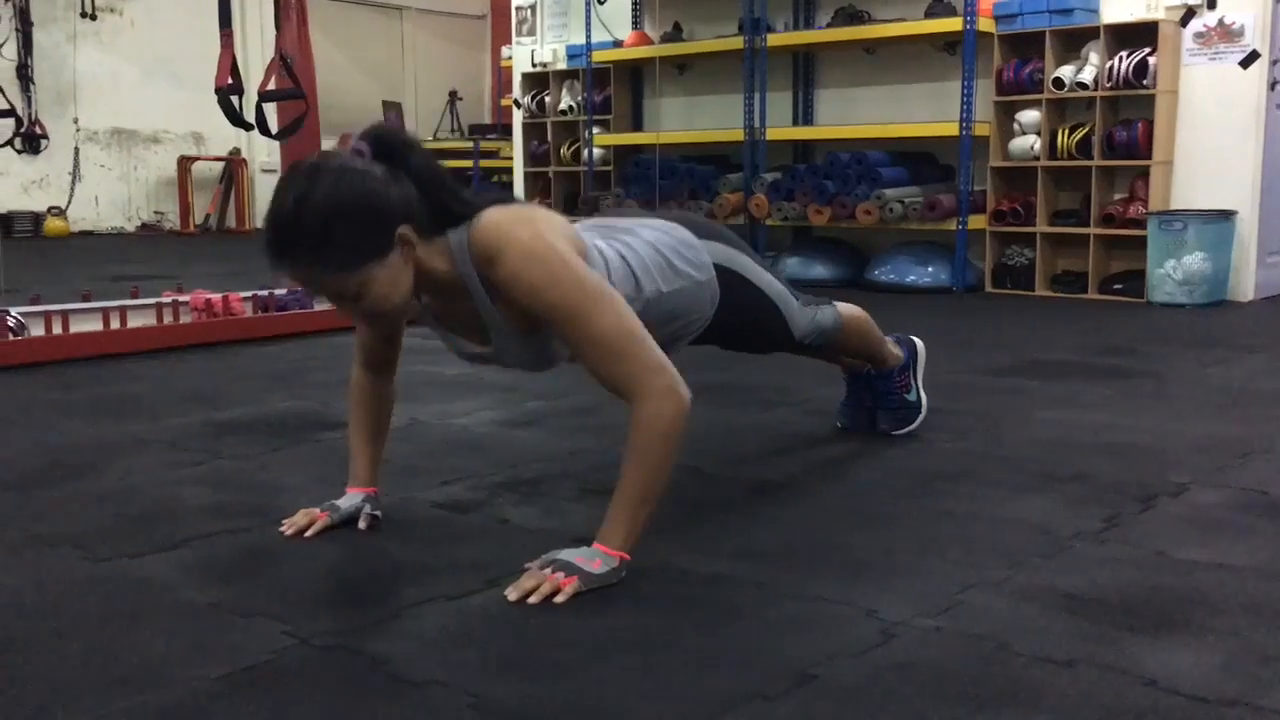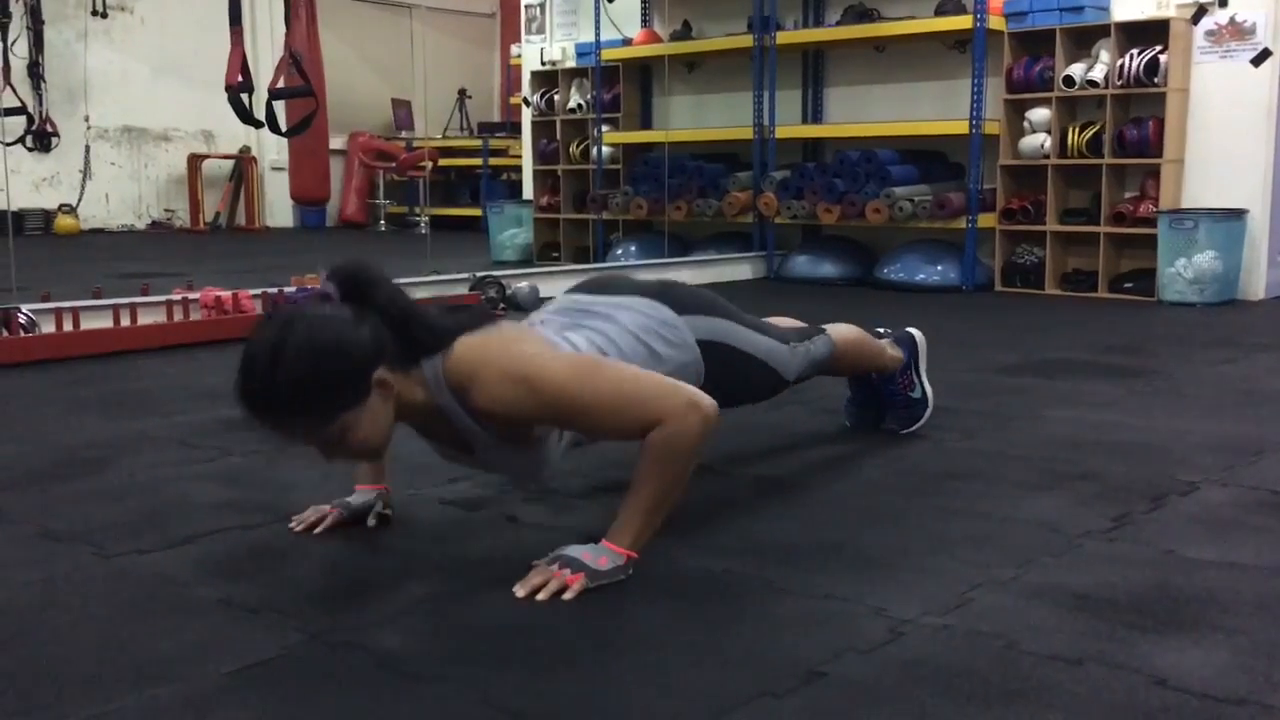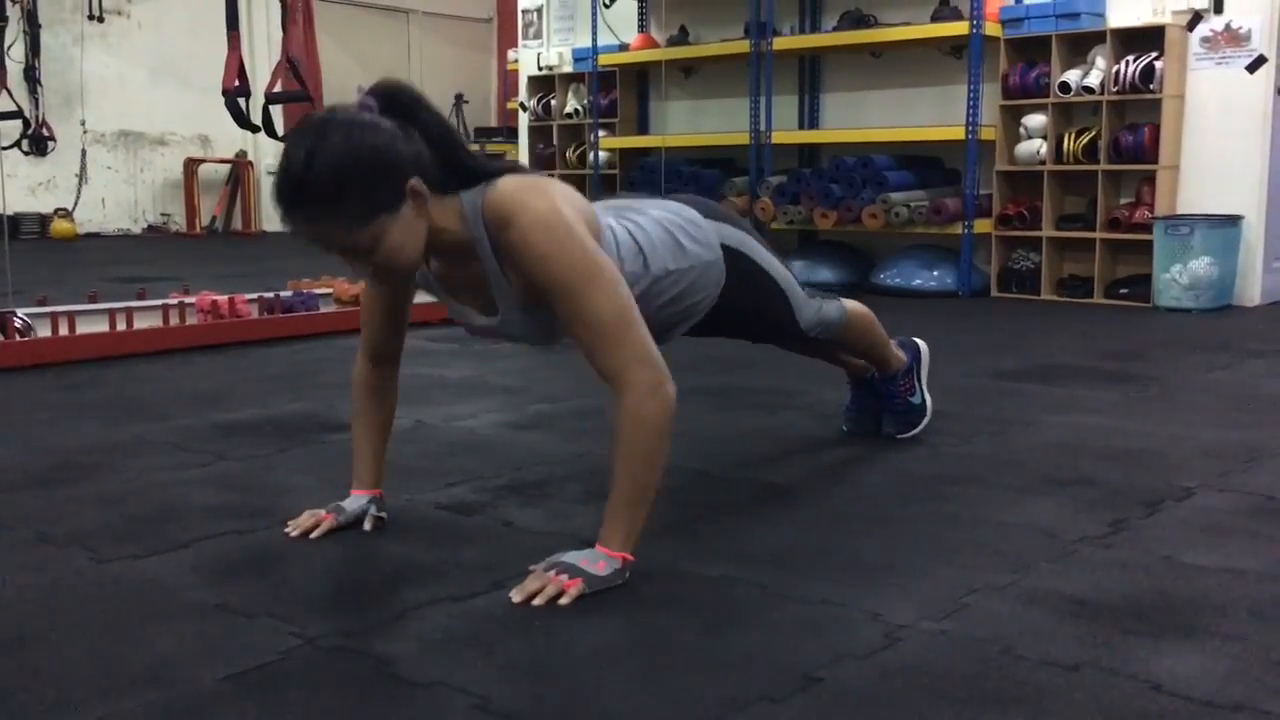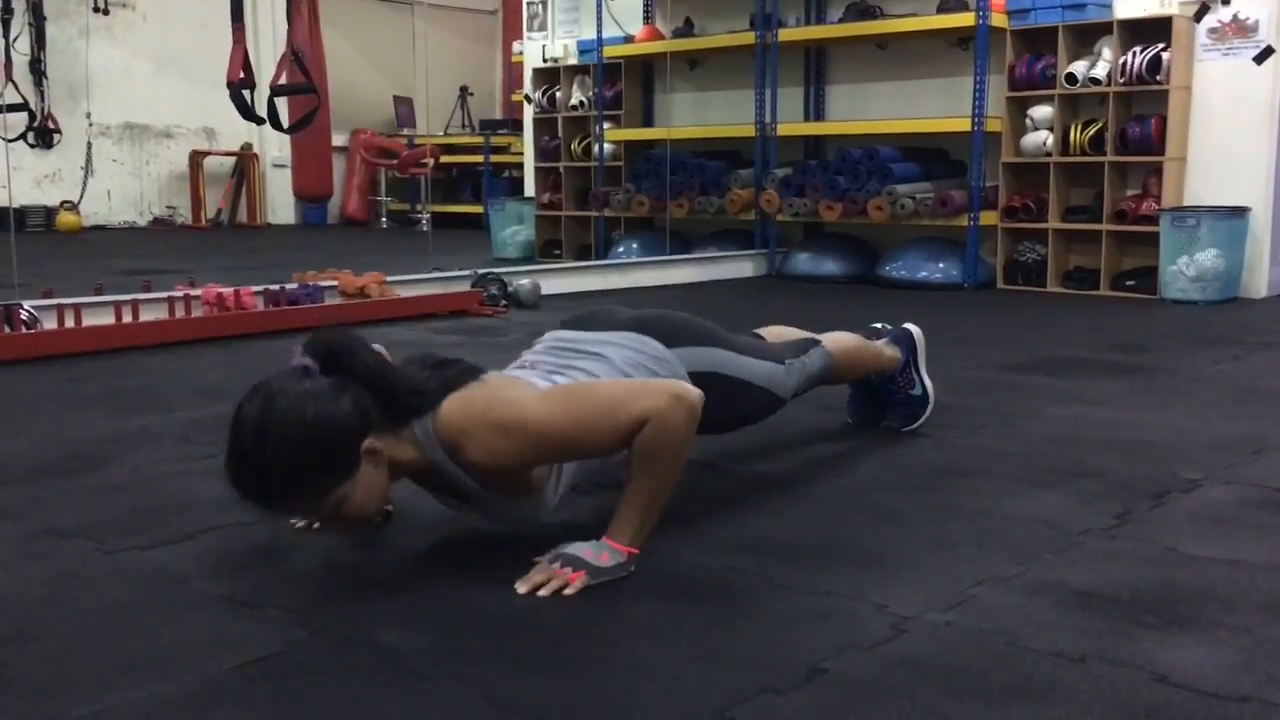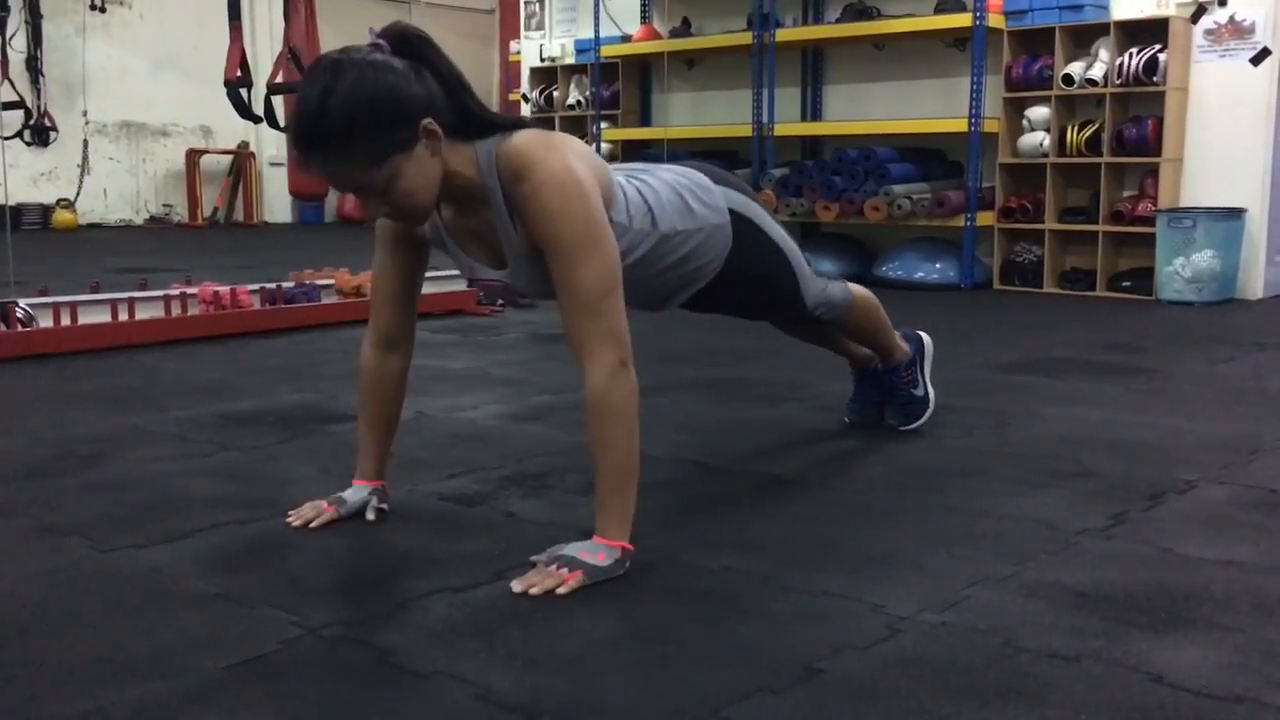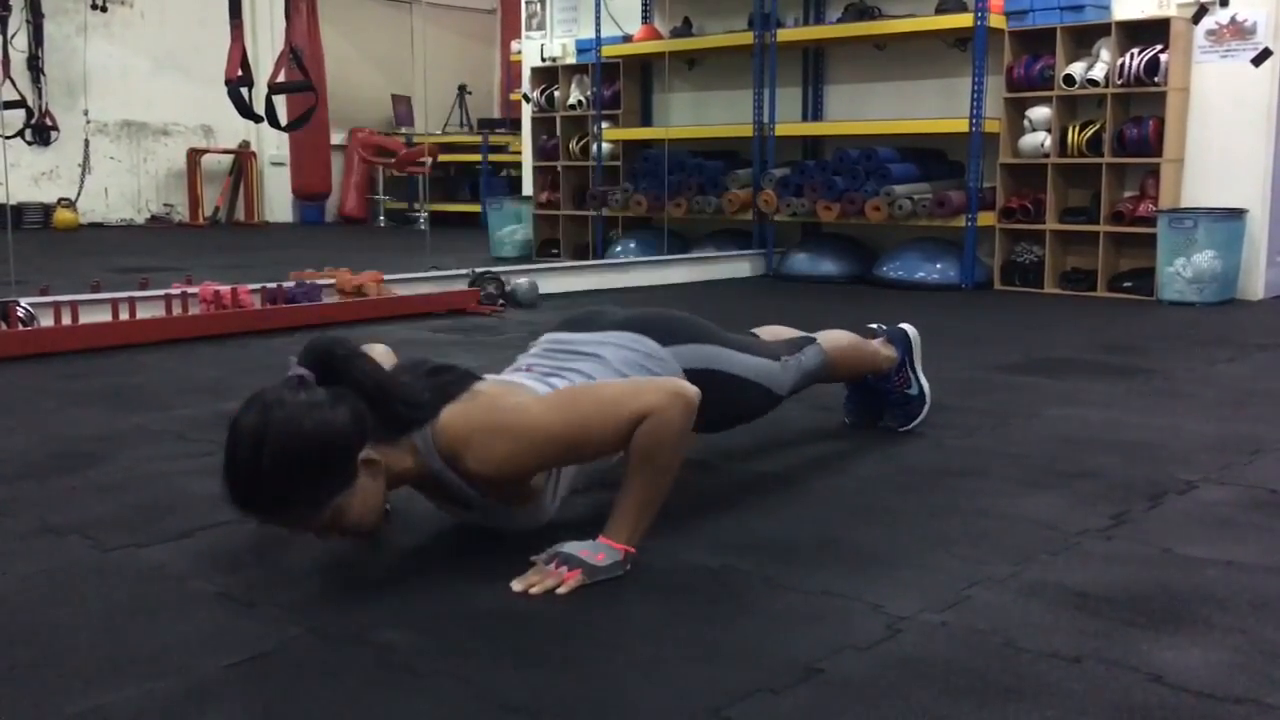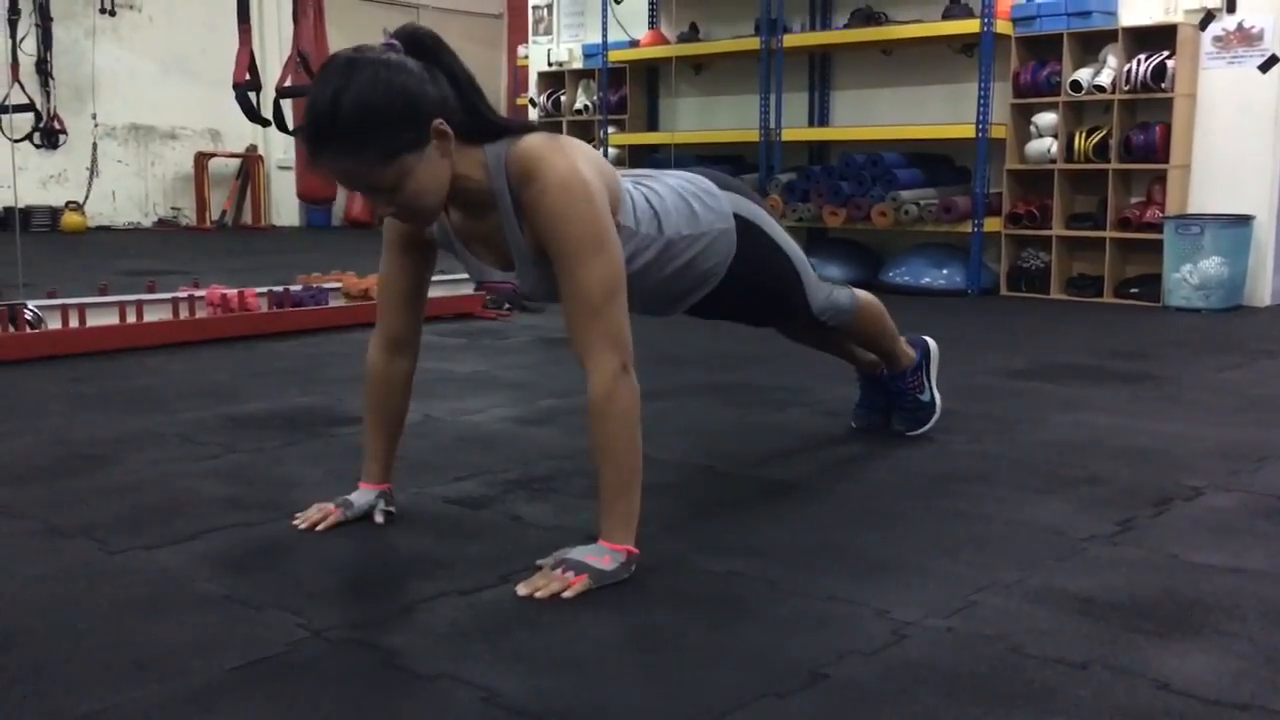
dt=0.7s
person 1, frame 1
left shoulder: (517, 257)
right shoulder: (393, 260)
left elbow: (662, 395)
right elbow: (374, 369)
left wrist: (609, 549)
right wrist: (361, 487)
left hip: (693, 271)
right hip: (614, 250)
left knee: (806, 327)
right knee: (796, 339)
left ankle: (892, 365)
right ankle: (866, 383)
person 1, frame 2
left shoulder: (494, 377)
right shoulder: (382, 357)
left elbow: (691, 411)
left wrist: (617, 549)
right wrist: (369, 487)
left hip: (677, 338)
right hip: (595, 317)
left knee: (797, 359)
right knee: (777, 349)
left ankle: (893, 354)
right ankle: (876, 355)
person 1, frame 3
left shoulder: (530, 223)
right shoulder: (399, 226)
left elbow: (646, 386)
right elbow: (375, 360)
left wrist: (612, 552)
right wrist: (366, 488)
left hip: (701, 255)
right hip: (630, 240)
left knee: (805, 322)
right knee: (793, 338)
left ankle: (895, 372)
right ankle: (868, 380)
person 1, frame 4
left shoulder: (480, 433)
right shoulder: (369, 405)
left elbow: (678, 403)
right elbow: (363, 349)
left wrist: (619, 546)
right wrist: (364, 501)
left hip: (667, 365)
right hip: (584, 348)
left knee: (790, 373)
right knee: (762, 349)
left ankle: (891, 352)
right ankle: (879, 350)
person 1, frame 5
left shoulder: (543, 174)
right shoulder: (411, 188)
left elbow: (609, 363)
right elbow: (387, 343)
left wrist: (611, 542)
right wrist: (366, 483)
left hip: (711, 227)
right hip: (653, 256)
left knee: (812, 305)
right knee: (789, 320)
left ankle: (901, 355)
right ankle: (868, 366)
person 1, frame 6
left shoulder: (480, 439)
right shoulder: (368, 408)
left elbow: (676, 402)
right elbow: (375, 353)
left wrist: (614, 544)
right wrist: (353, 505)
left hip: (666, 364)
right hip: (578, 347)
left knee: (787, 369)
right knee: (763, 352)
left ankle: (888, 353)
right ankle: (867, 337)
person 1, frame 7
left shoulder: (551, 177)
right shoulder: (419, 192)
left elbow: (609, 365)
right elbow: (393, 344)
left wrist: (615, 545)
right wrist: (372, 485)
left hip: (717, 232)
right hip: (656, 264)
left knee: (817, 310)
right knee: (794, 327)
left ankle: (907, 362)
right ankle: (874, 374)
